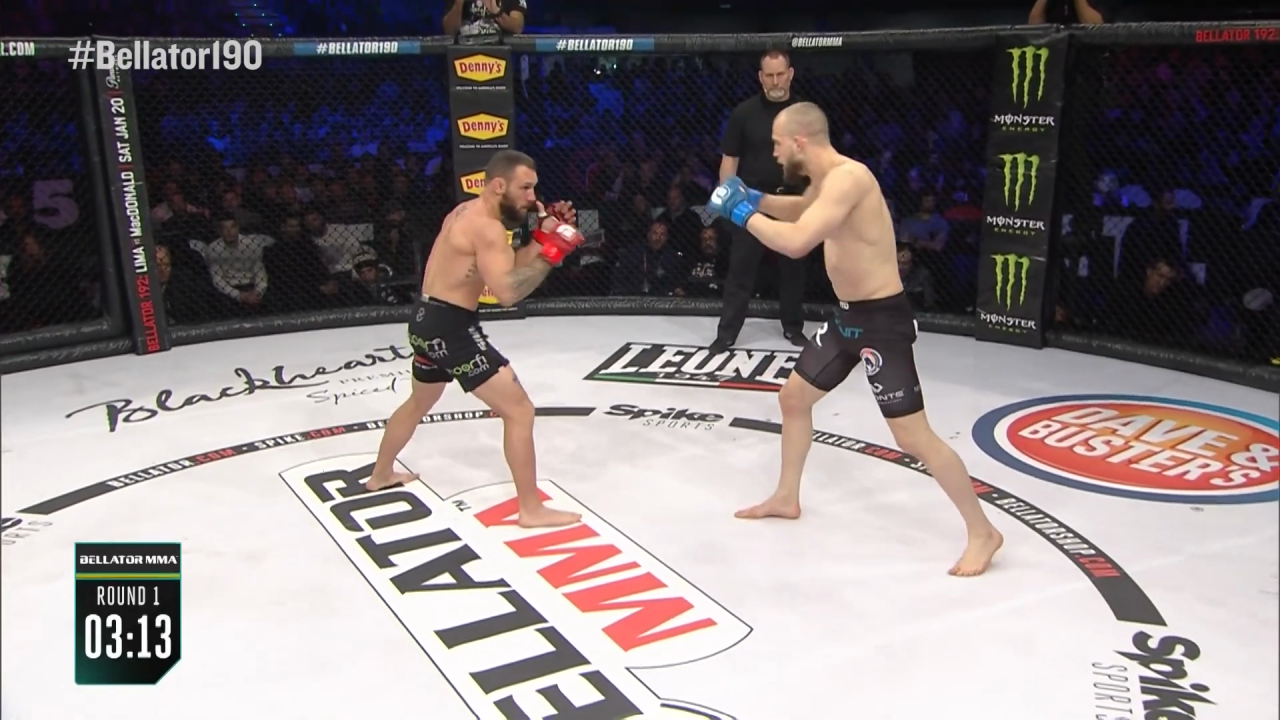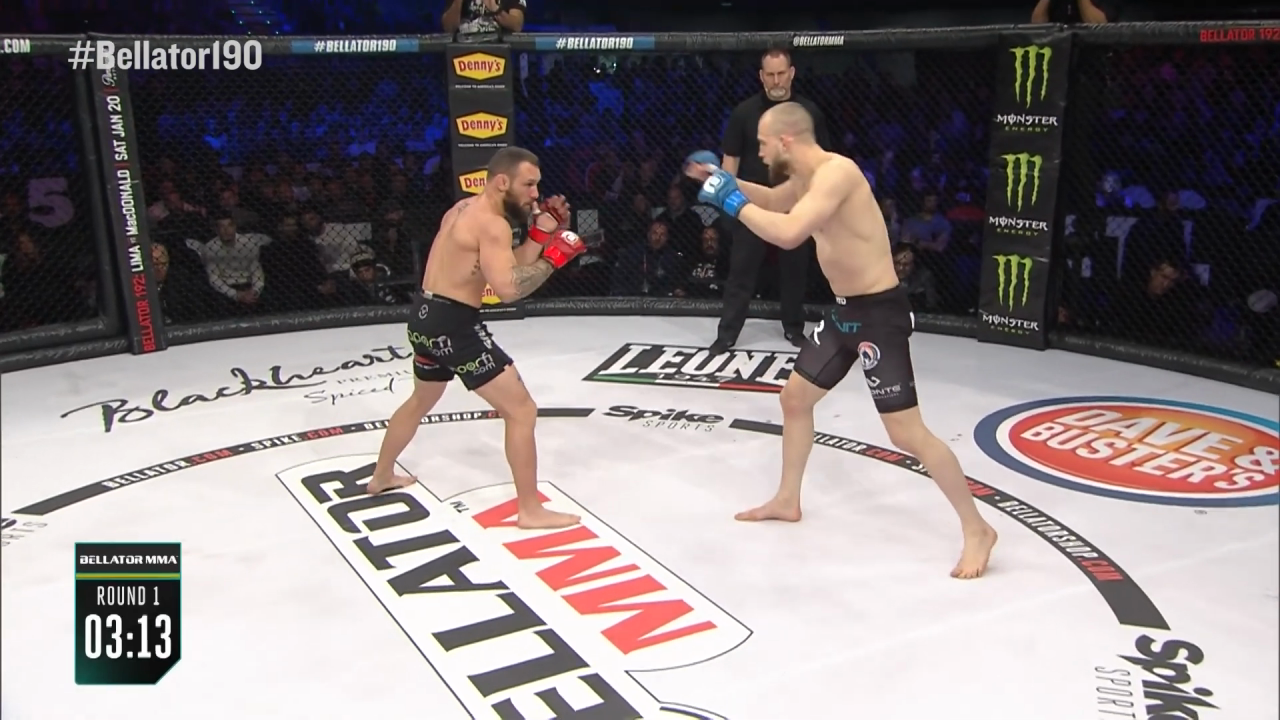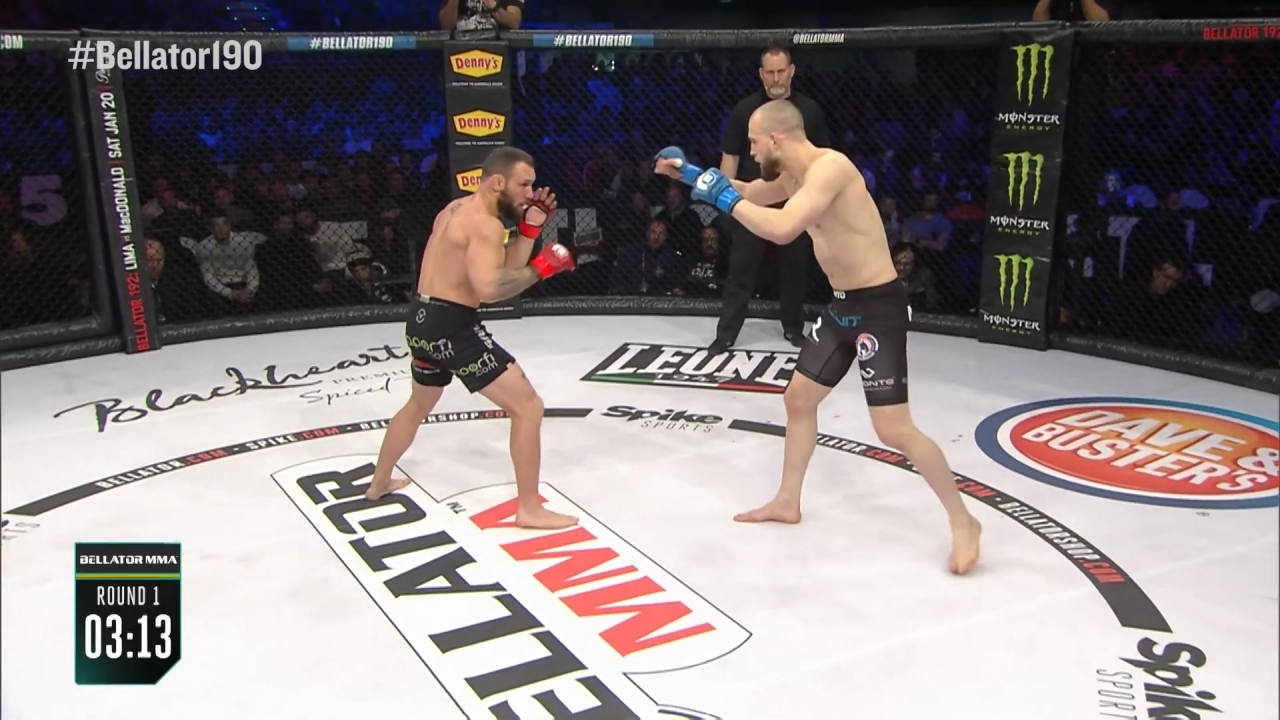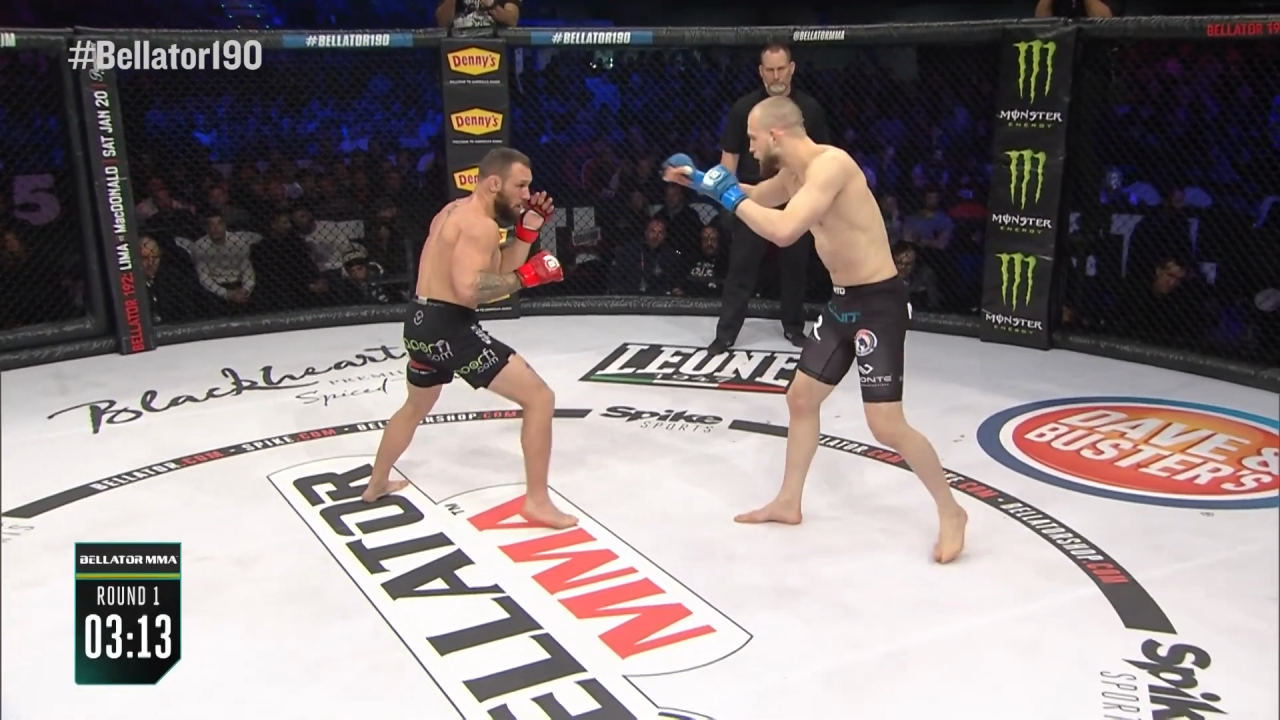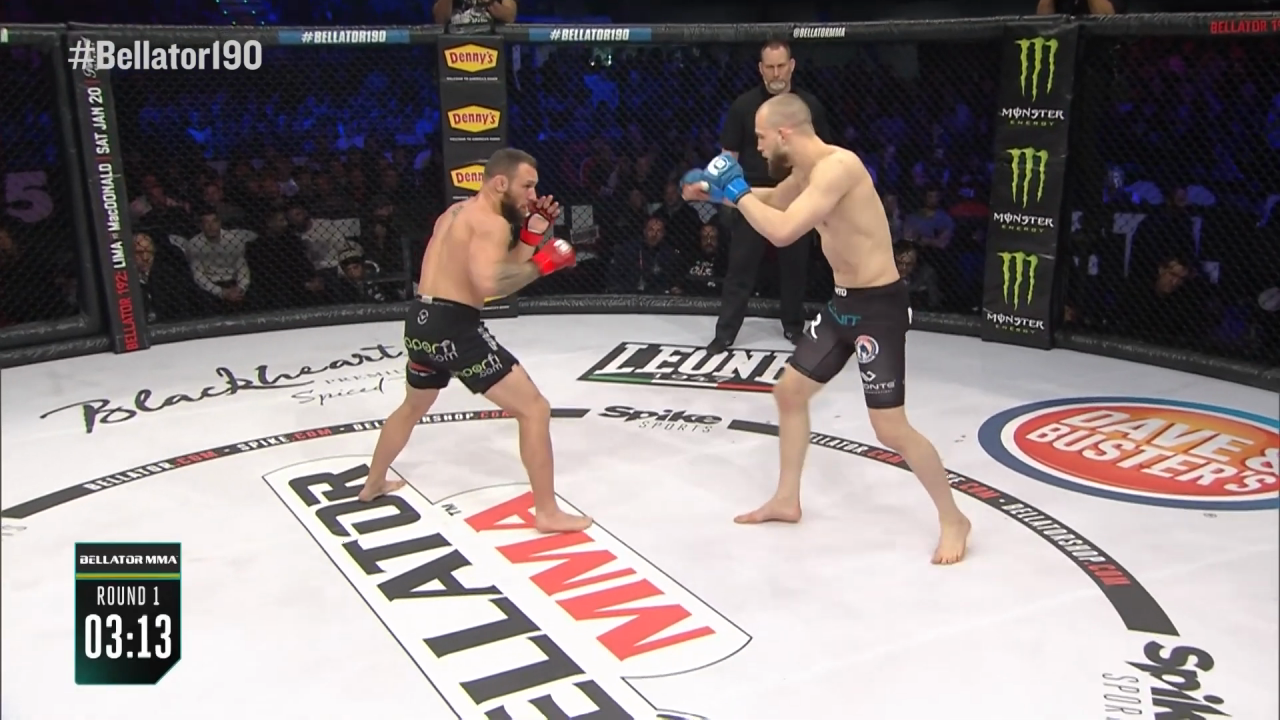
dt=0.1s
person 1, frame 1
left shoulder: (848, 177)
right shoulder: (828, 179)
left elbow: (797, 242)
right elbow: (799, 210)
left wrist: (743, 212)
right wrist: (748, 192)
left hip: (884, 319)
right hip: (848, 314)
left knee: (913, 436)
right knee: (793, 397)
left ankle: (981, 533)
right ankle: (786, 498)
person 1, frame 2
left shoulder: (836, 172)
right shoulder: (809, 176)
left elbow: (789, 232)
right elbow: (775, 202)
left wrist: (734, 203)
right wrist: (723, 179)
left hip: (880, 313)
right hip: (844, 311)
left knee: (908, 433)
right knee: (793, 399)
left ankle: (977, 531)
right ankle: (786, 500)
person 1, frame 3
left shoulder: (829, 167)
right shoulder: (795, 175)
left elbow: (781, 230)
right elbow: (753, 195)
left wrist: (724, 199)
right wrist: (690, 171)
left hip: (879, 308)
right hip: (842, 305)
left knee: (894, 429)
right knee: (799, 401)
left ankle: (962, 523)
right ankle: (787, 503)
person 1, frame 4
left shoulder: (831, 164)
right shoulder: (797, 171)
left elbow: (784, 231)
right elbow: (760, 197)
left wrist: (731, 197)
right wrist: (697, 177)
left hip: (879, 304)
right hip: (842, 301)
left knee: (887, 426)
right knee: (801, 399)
left ankle: (950, 513)
right ankle: (788, 503)
person 1, frame 5
left shoulder: (838, 167)
right shoulder: (808, 170)
left elbow: (782, 232)
right elbow: (774, 198)
left wrist: (735, 190)
right wrist: (721, 192)
left hip: (879, 307)
right hip: (842, 302)
left knee: (891, 430)
right knee: (791, 395)
left ankle: (953, 521)
right ankle: (786, 501)
person 2, frame 1
left shoulder: (466, 213)
right shoulder: (486, 228)
left elbow: (511, 272)
right elbow: (507, 293)
left wrist: (545, 233)
right wrist: (552, 254)
left hip: (427, 320)
right hip: (451, 327)
left knee: (419, 402)
right knee: (519, 411)
left ankle: (380, 474)
right ankle: (531, 510)
person 2, frame 2
left shoulder: (465, 209)
right shoulder: (491, 224)
left elbow: (509, 270)
right elbow: (509, 288)
left wrist: (541, 231)
right wrist: (555, 257)
left hip: (428, 318)
right hip: (455, 325)
left knee: (420, 401)
right knee: (522, 411)
left ankle: (381, 477)
right ankle: (531, 511)
person 2, frame 3
left shoulder: (458, 210)
right shoulder: (485, 223)
left elbow: (504, 271)
right elbow: (488, 289)
left wrist: (530, 226)
right wrist: (542, 267)
left hip: (423, 320)
right hip: (453, 327)
left knee: (418, 406)
right knee: (527, 408)
left ankle: (380, 482)
right ankle: (529, 508)
person 2, frame 4
left shoulder: (455, 212)
right shoulder: (480, 224)
left elbow: (497, 273)
right elbow: (470, 288)
left wrist: (527, 230)
right wrist: (528, 275)
left hip: (421, 321)
right hip: (451, 328)
left knee: (415, 408)
right knee: (539, 398)
left ankle: (377, 484)
right ankle: (537, 501)
person 2, frame 5
left shoulder: (456, 212)
right shoulder: (489, 223)
left elbow: (498, 278)
right elbow: (490, 282)
left wrist: (532, 233)
right wrist: (542, 262)
left hip: (420, 322)
right hip: (454, 328)
left knee: (414, 407)
right knee: (534, 411)
left ankle: (374, 482)
right ankle: (546, 511)
person 3, frame 1
right shoulder: (744, 112)
right elbow: (730, 159)
left knee: (793, 267)
right knee: (741, 268)
left ankle: (792, 326)
right ankle: (726, 332)
person 3, frame 2
left shoulder: (809, 112)
right shoulder: (745, 111)
right elbow: (730, 158)
left knee: (795, 267)
right knee: (742, 268)
left ankle: (793, 327)
right ankle: (727, 332)
person 3, frame 3
left shoulder: (809, 110)
right shoulder: (745, 109)
right elbow: (730, 157)
left knee: (795, 267)
right knee: (741, 267)
left ankle: (793, 327)
right ankle: (726, 333)
person 3, frame 4
left shoulder: (810, 108)
right shoulder: (744, 107)
right elbow: (730, 155)
left knee: (795, 266)
right knee: (741, 266)
left ankle: (794, 326)
right ankle: (726, 332)
person 3, frame 5
left shoulder: (809, 105)
right shoulder: (744, 104)
right elbow: (729, 152)
left knee: (795, 265)
right knee: (741, 265)
left ankle: (793, 326)
right ankle: (725, 331)
